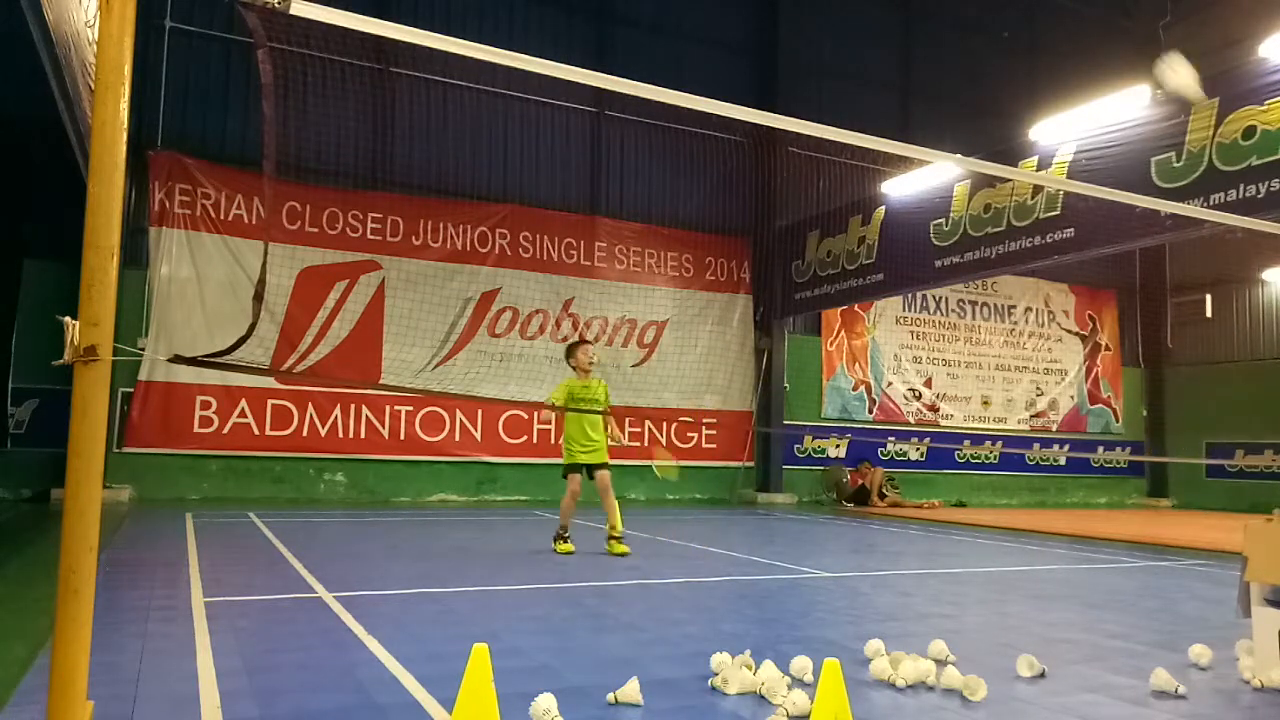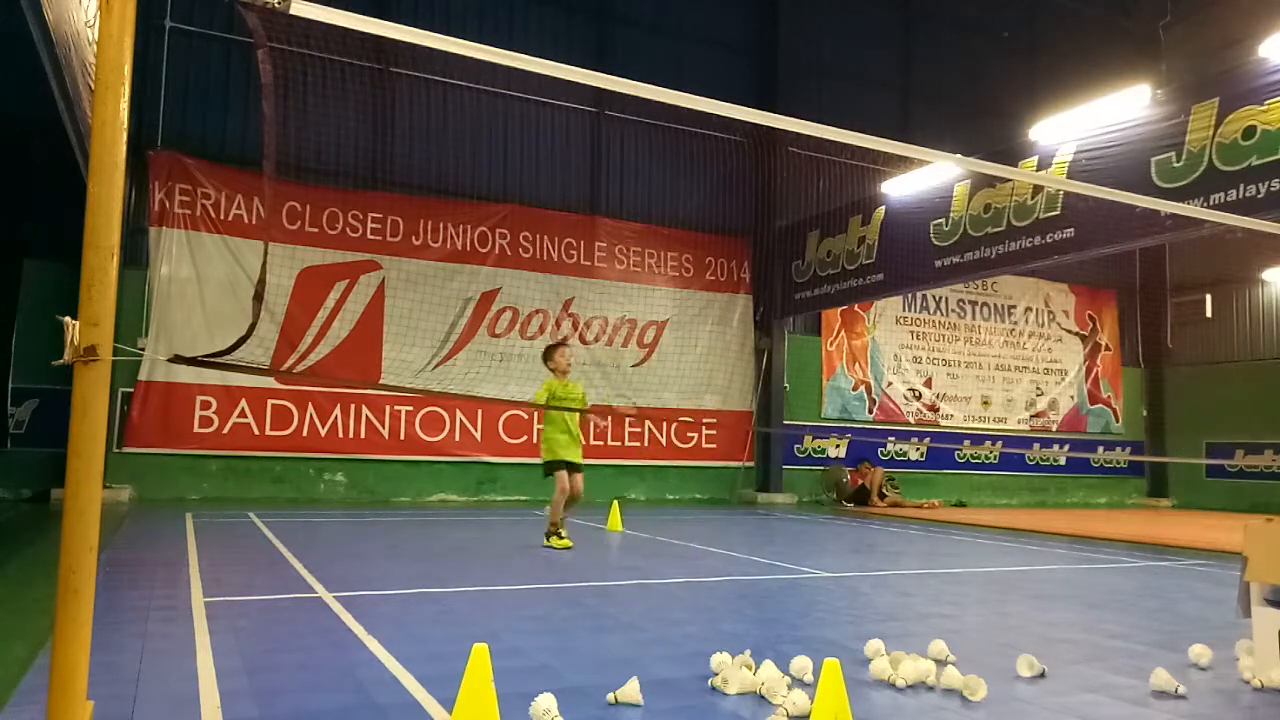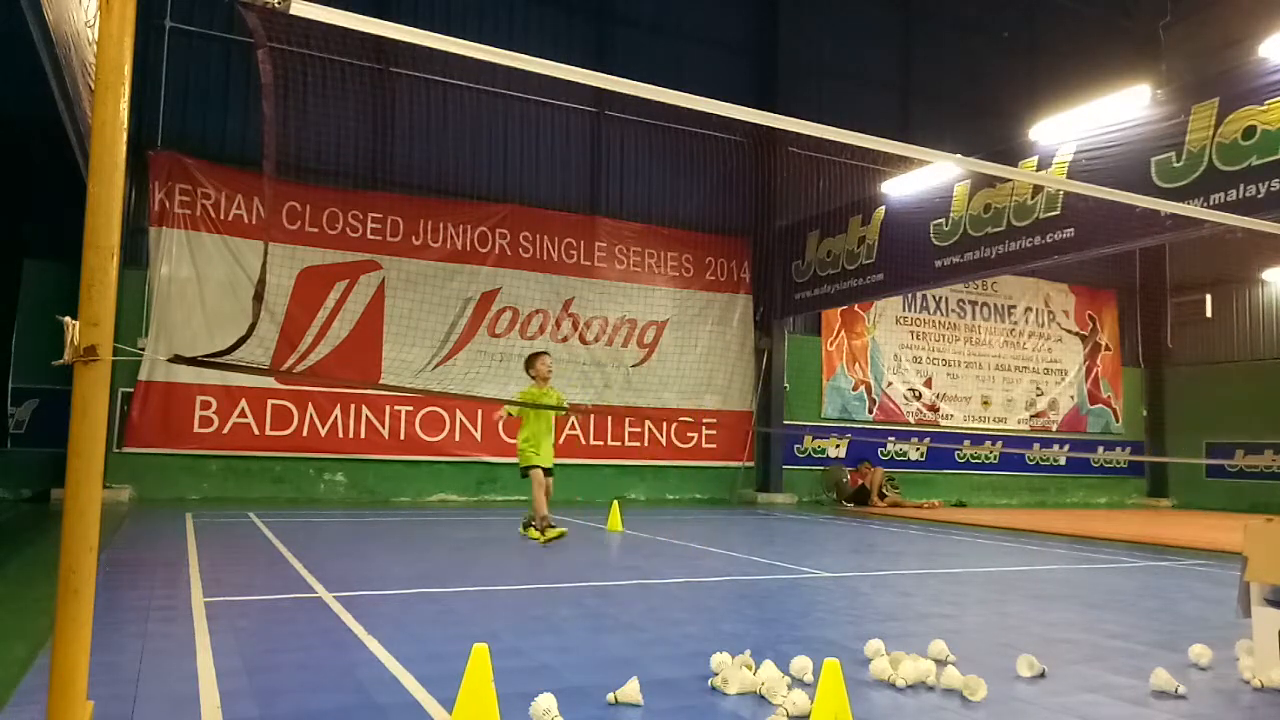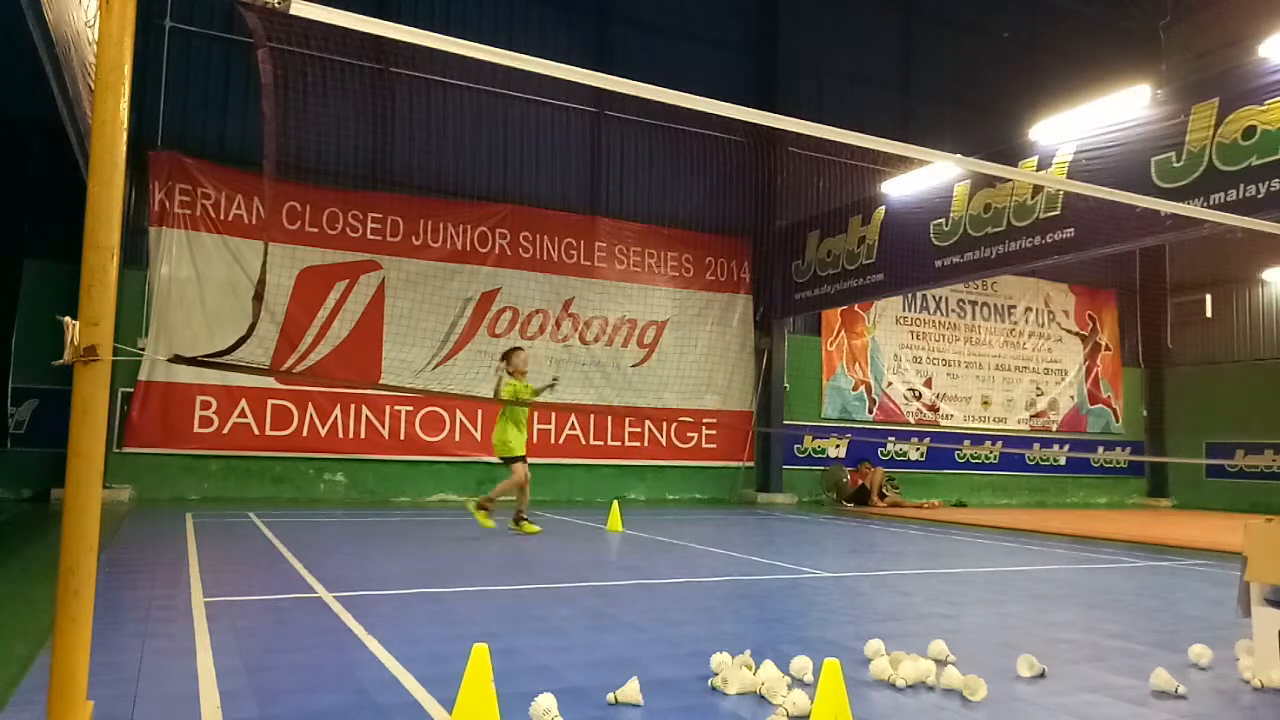
dt=0.2s
person 1, frame 1
left shoulder: (601, 386)
right shoulder: (567, 386)
right elbow: (550, 407)
left wrist: (614, 430)
right wrist: (546, 414)
left hip: (597, 448)
right hip: (574, 448)
left knee: (605, 487)
right knee: (574, 490)
left ankle: (614, 537)
right ankle: (561, 535)
person 1, frame 2
left shoulder: (578, 388)
right shoulder: (549, 386)
left elbow: (585, 412)
right elbow: (536, 406)
left wrist: (598, 421)
left hip: (574, 446)
right hip: (553, 446)
left knee: (578, 491)
right knee: (563, 486)
left ankle: (558, 516)
right ankle: (553, 532)
person 1, frame 3
left shoulder: (556, 395)
right shoulder: (527, 394)
left elbow: (567, 411)
right elbow: (510, 411)
right wrist: (501, 413)
left hip: (546, 450)
right hip: (529, 448)
left knee: (547, 491)
right knee: (539, 481)
left ankle: (530, 523)
right ankle: (545, 526)
person 1, frame 4
left shoulder: (525, 386)
right shoulder: (511, 385)
left elbow: (533, 392)
right elbow: (499, 397)
left wrist: (547, 386)
right wrist: (500, 376)
left hip: (518, 440)
right hip: (507, 439)
left knee: (526, 477)
right knee: (518, 477)
left ankle: (520, 518)
right ankle: (482, 504)
